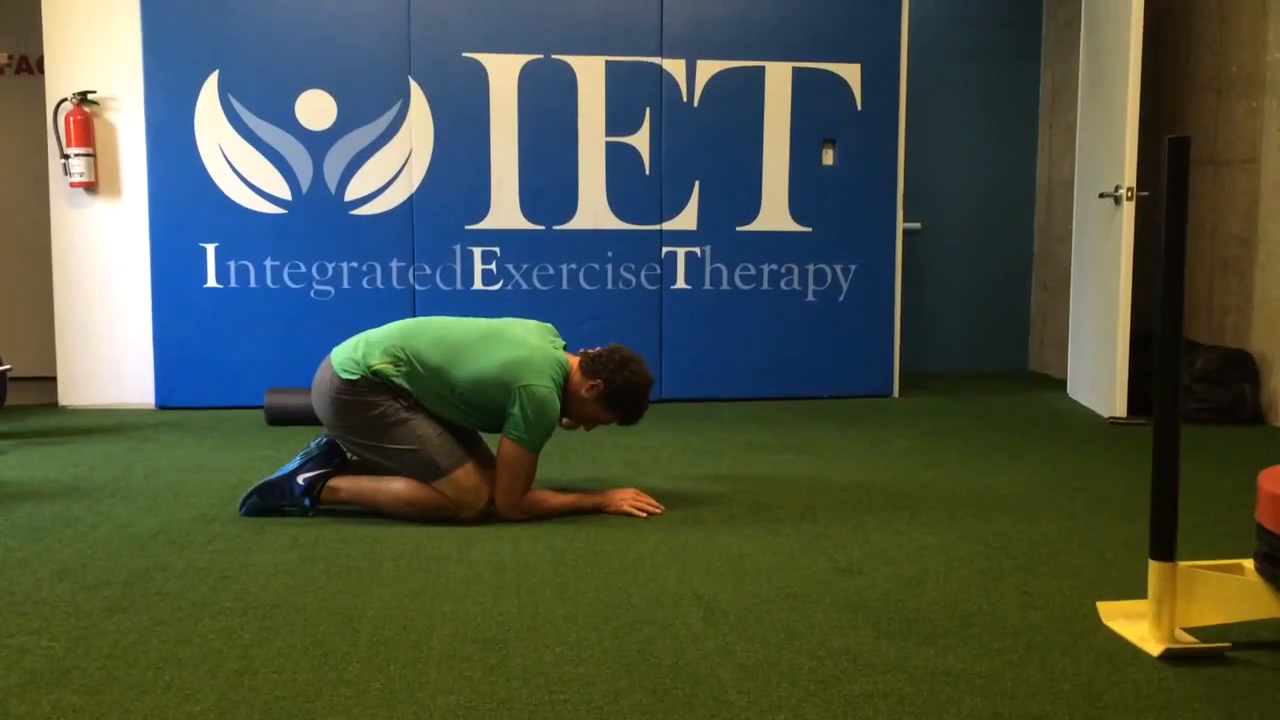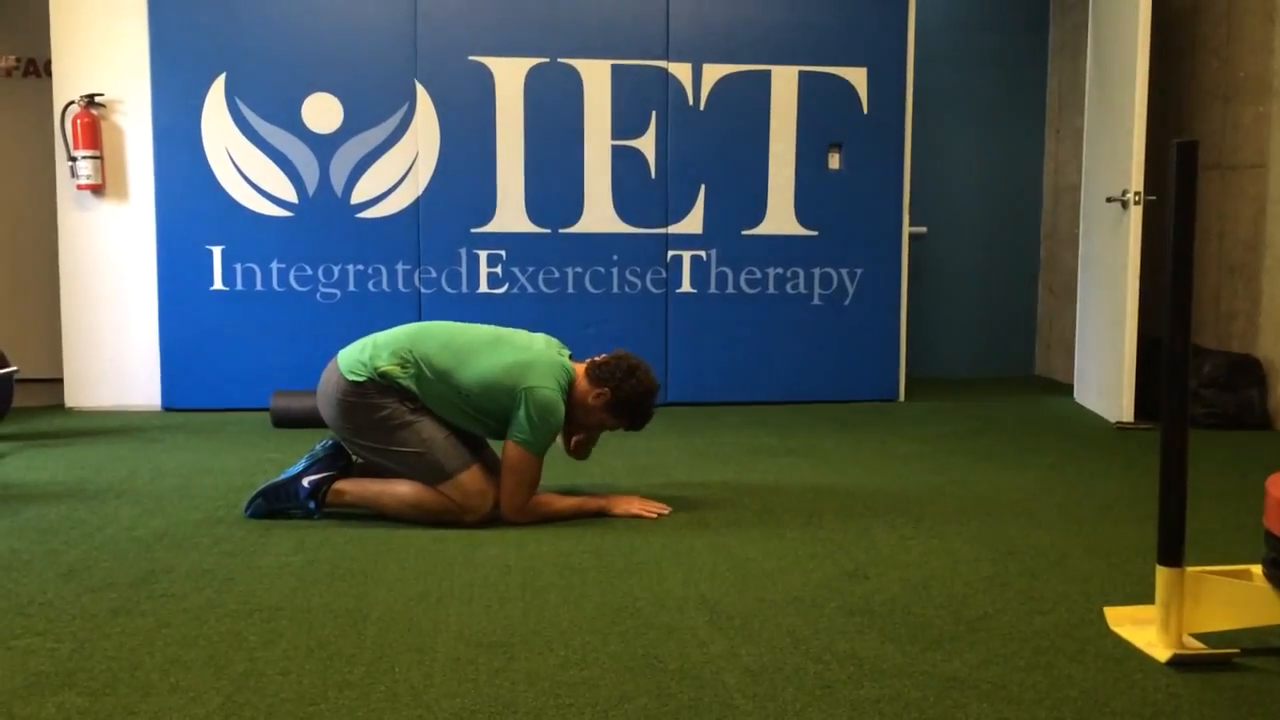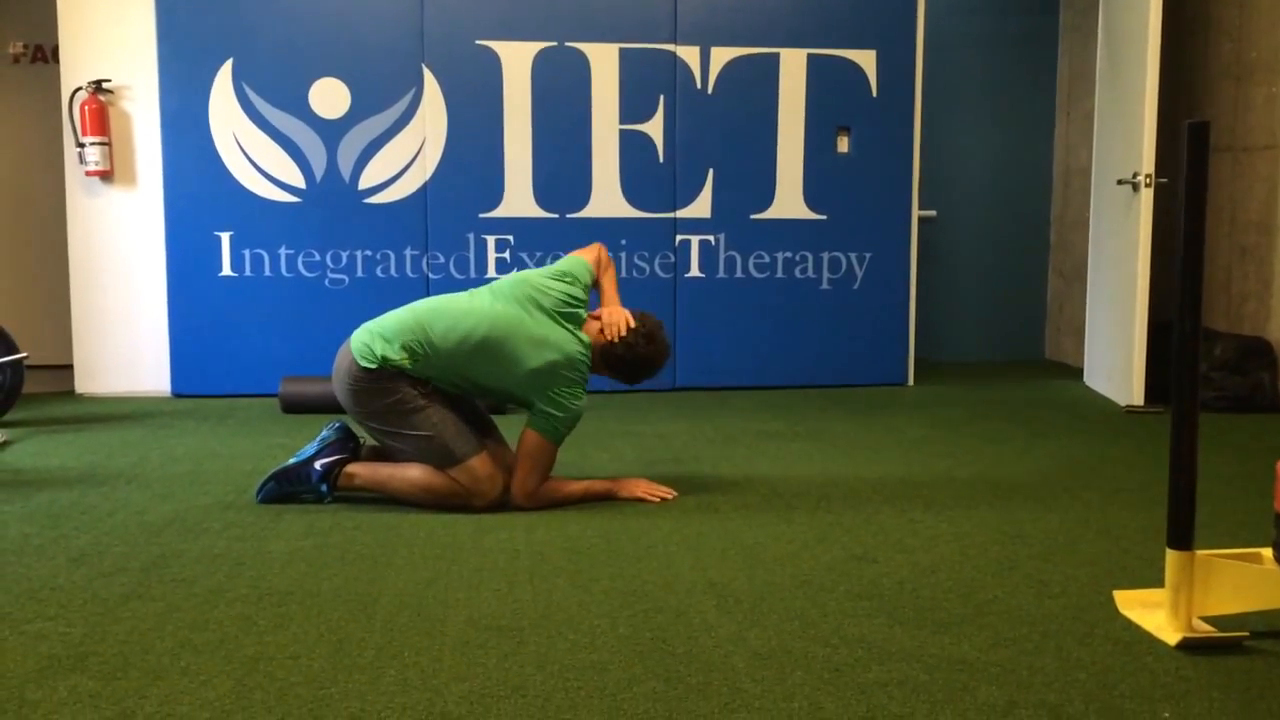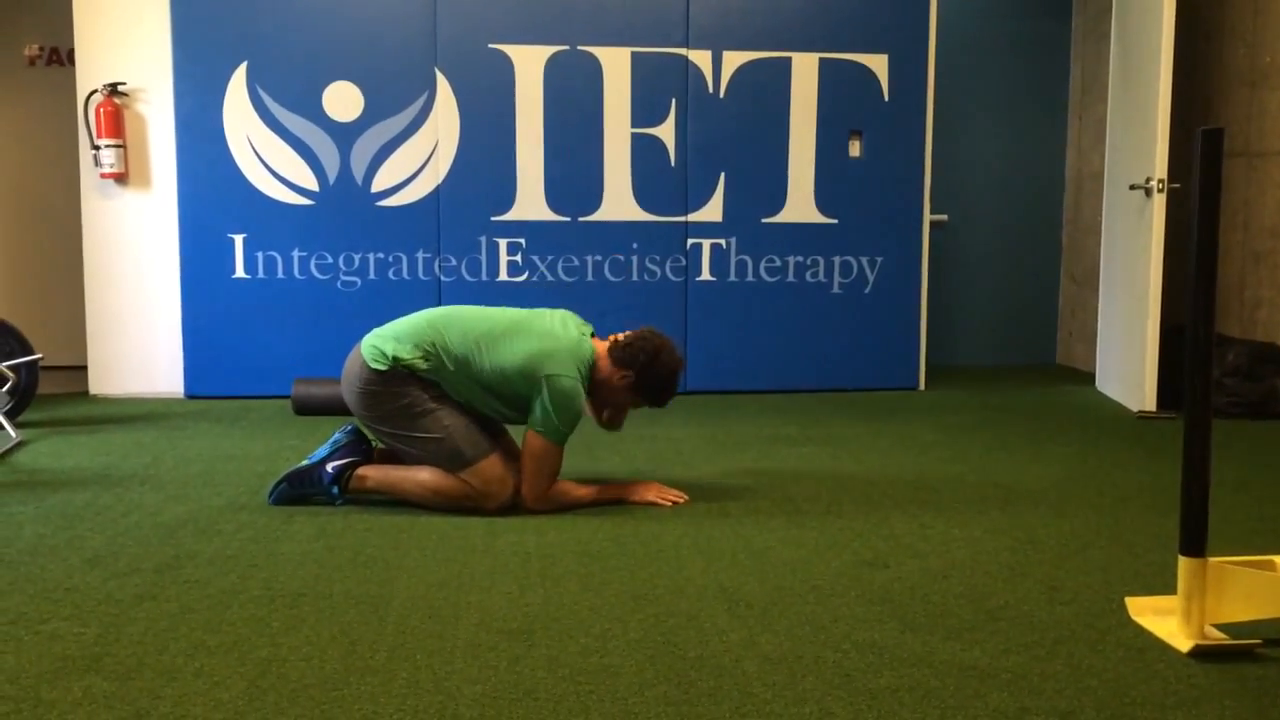
dt=1s
person 1, frame 1
left shoulder: (549, 338)
right shoulder: (538, 391)
left elbow: (565, 416)
right elbow: (511, 503)
right wrist: (602, 501)
left hip: (364, 369)
right hip: (354, 386)
left knee: (485, 476)
right knee: (471, 498)
left ankle: (344, 459)
right ankle: (317, 486)
person 1, frame 2
left shoulder: (555, 353)
right shoulder: (543, 395)
left elbow: (576, 450)
right elbow: (516, 507)
left wrist: (591, 424)
right wrist: (606, 504)
left hip: (368, 373)
right hip: (361, 389)
left knee: (489, 480)
right knee: (475, 502)
left ankle: (349, 463)
right ankle: (322, 489)
person 1, frame 3
left shoulder: (564, 288)
right shoulder: (565, 388)
left elbow: (599, 253)
right elbow: (524, 492)
left wrist: (612, 303)
right wrist: (614, 487)
left hip: (380, 348)
right hip: (374, 372)
left knee: (499, 465)
right knee: (485, 488)
left ankle: (355, 450)
right ankle: (335, 472)
person 1, frame 4
left shoulder: (575, 325)
right shoulder: (564, 380)
left elbow: (610, 421)
right elbow: (535, 495)
left wrist: (621, 355)
right wrist: (624, 491)
left hip: (390, 357)
right hip: (383, 376)
left knee: (509, 466)
right knee: (497, 488)
left ankle: (366, 451)
right ankle: (346, 475)
